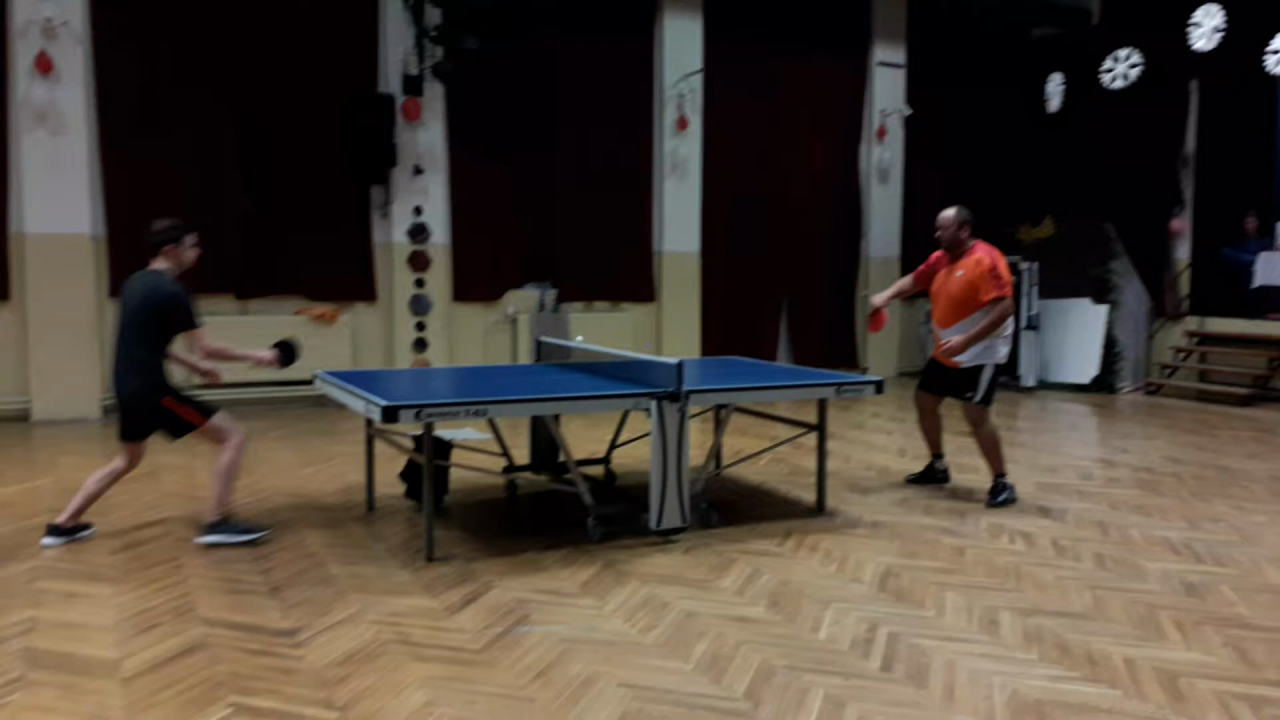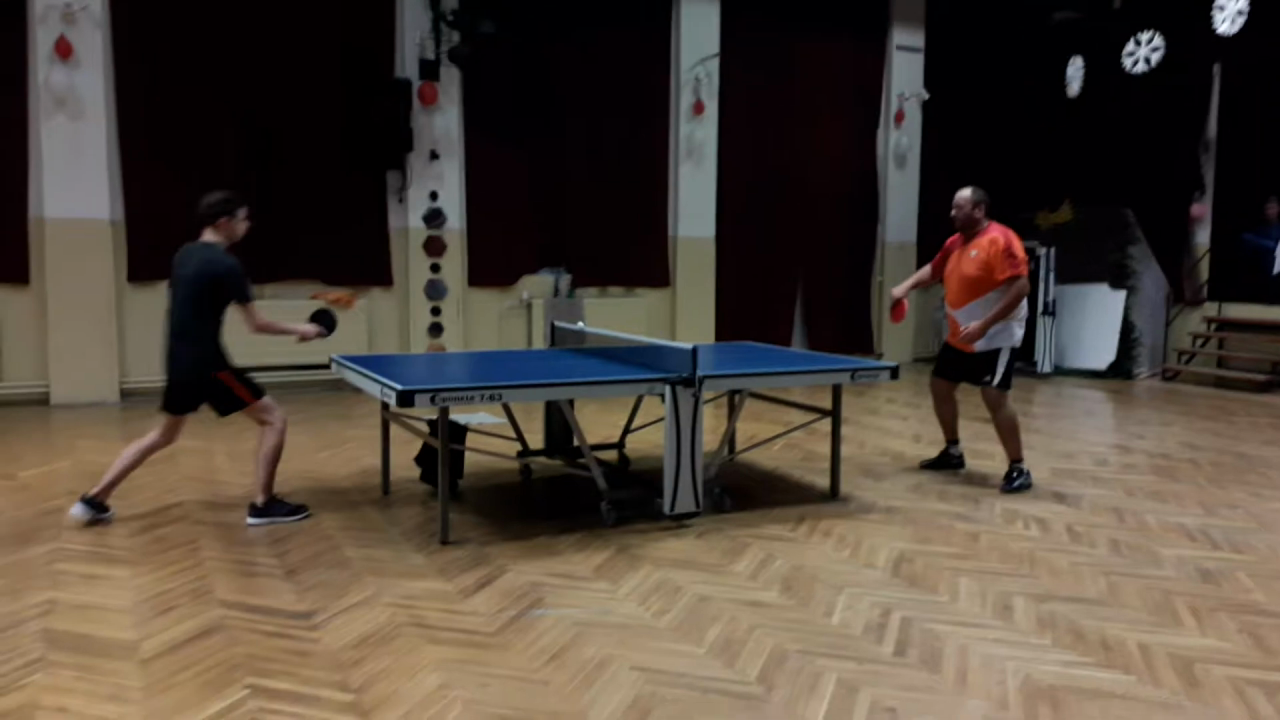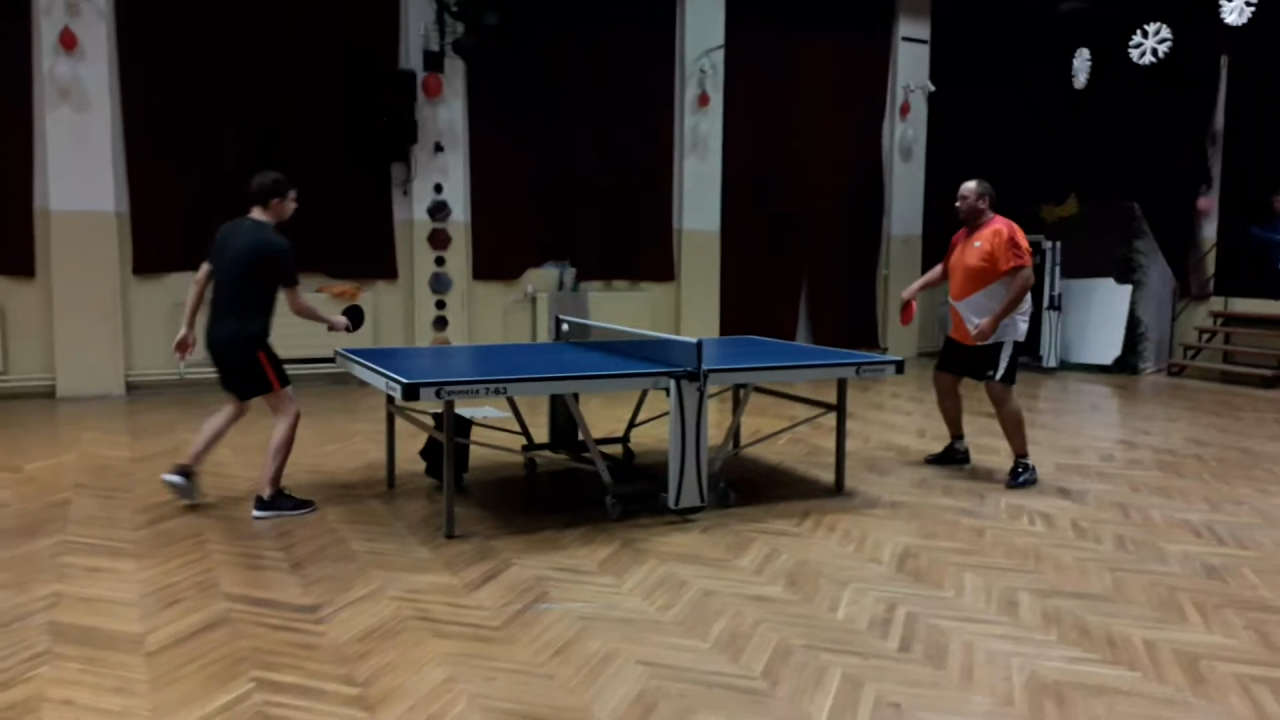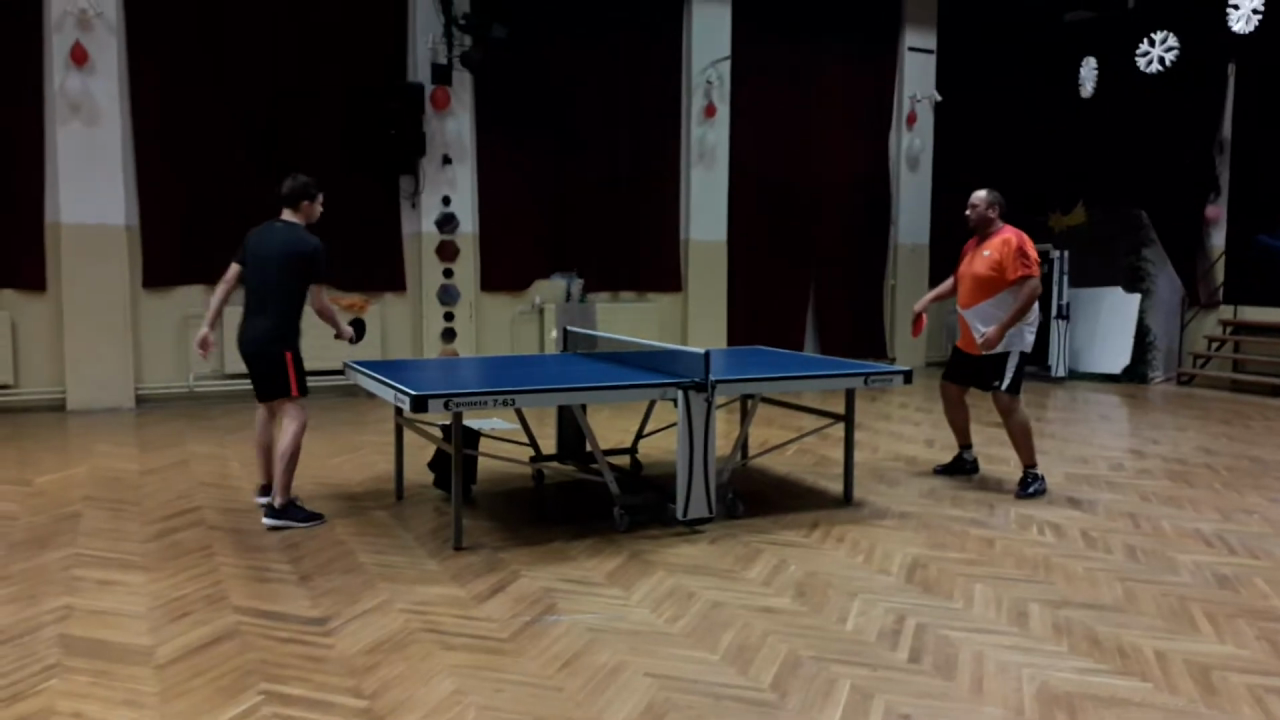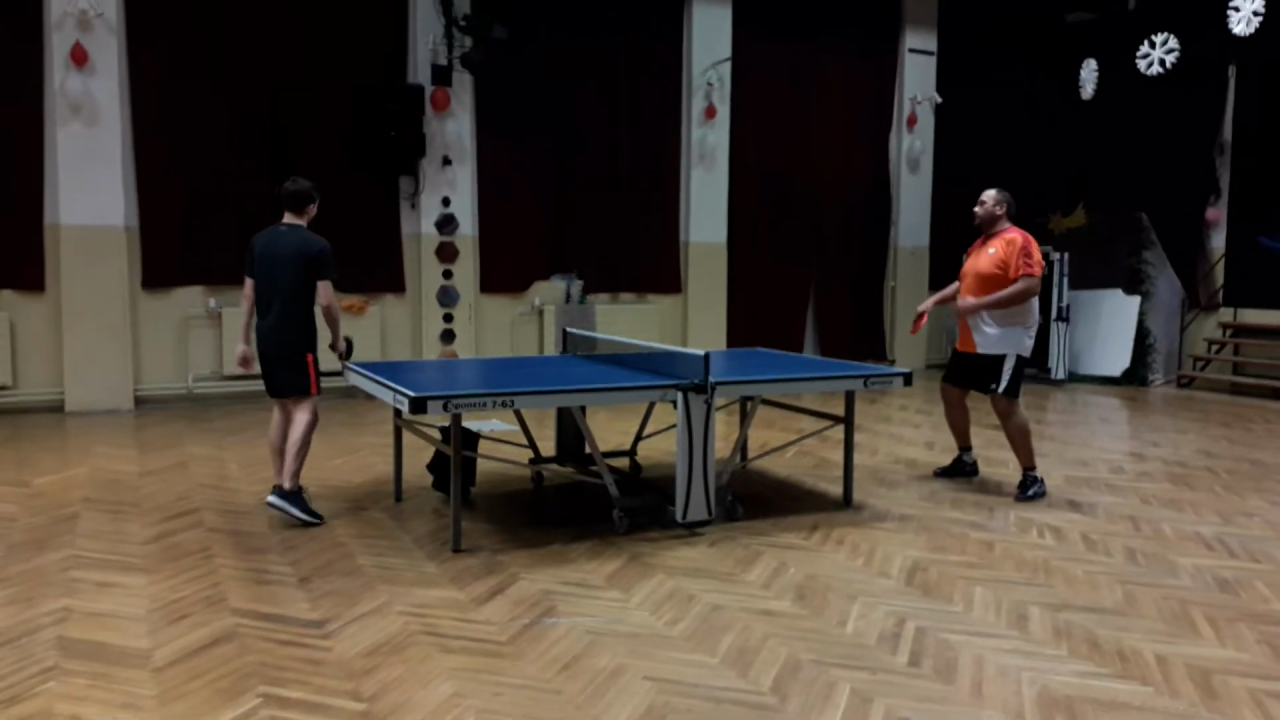
dt=0.2s
person 1, frame 1
left shoulder: (135, 283)
right shoulder: (171, 293)
right elbow: (205, 348)
left wrist: (192, 364)
right wrist: (254, 356)
left hip: (128, 389)
right hip: (152, 391)
left knee: (127, 459)
right knee: (232, 437)
left ankle: (63, 525)
right ankle: (216, 523)
person 1, frame 2
left shoulder: (184, 255)
right shoulder: (226, 266)
right elbow: (255, 323)
right wrist: (299, 329)
left hip: (179, 364)
right hip: (207, 365)
left knee: (164, 433)
right knee: (273, 420)
left ankle: (93, 499)
right ankle: (264, 505)
person 1, frame 3
left shoulder: (226, 231)
right shoulder: (275, 245)
left elbow: (199, 282)
right elbow: (296, 306)
left wrist: (187, 328)
right wrist: (333, 321)
left hip: (219, 337)
right hip: (247, 341)
left knee: (235, 407)
right knee: (287, 411)
left ankle: (184, 469)
right ankle: (268, 496)
person 1, frame 4
left shoulder: (255, 235)
right shoulder: (309, 245)
left elbow: (226, 283)
right elbow: (319, 304)
left wrist: (208, 326)
right wrist: (341, 329)
left hip: (249, 338)
right hip: (278, 341)
left knee: (267, 410)
right knee: (294, 417)
left ankle: (268, 486)
right ankle: (279, 505)
person 1, frame 5
left shoulder: (259, 241)
right shoulder: (317, 246)
left elbow: (248, 295)
right elbow: (326, 302)
left wrist: (244, 341)
right wrist: (337, 337)
left hip: (267, 341)
right hip: (299, 342)
left knee: (281, 410)
right knee: (305, 414)
left ankle: (283, 484)
right ankle: (286, 488)
person 2, frame 1
left shoulder: (987, 261)
right shoulder: (940, 259)
left elbow: (1005, 308)
right elbow: (915, 280)
left wrist: (966, 341)
right wrist: (887, 295)
left hip: (981, 352)
right hip: (947, 352)
left knee: (975, 412)
right knee: (924, 399)
left ankle: (1003, 483)
right ankle: (938, 466)
person 2, frame 2
left shoulder: (1001, 240)
right shoulder: (955, 242)
left elbow: (1020, 287)
right elbow: (933, 270)
left wrist: (985, 324)
right wrist: (906, 286)
left hip: (996, 336)
right hip: (960, 337)
left knee: (994, 397)
right knee: (940, 386)
left ankle: (1018, 469)
right ankle: (953, 452)
person 2, frame 3
left shoulder: (1004, 232)
right shoulder: (962, 236)
left elbow: (1025, 278)
right elbow: (945, 268)
left wrist: (994, 320)
right wrist: (916, 287)
left hip: (1000, 332)
right hip: (962, 330)
left knee: (999, 391)
right knee: (943, 380)
left ankle: (1024, 464)
right ankle: (958, 447)
person 2, frame 4
left shoulder: (1013, 241)
right shoulder: (973, 245)
left elbow: (1033, 288)
right elbow: (958, 280)
left wrist: (1000, 330)
right wrist: (928, 299)
left hip: (1007, 341)
right hip: (970, 340)
left knee: (1006, 401)
right knee: (950, 390)
left ankle: (1033, 474)
right ankle: (966, 457)
person 2, frame 5
left shoulder: (1019, 242)
right shoulder: (980, 244)
left elbow: (1029, 287)
right elbow: (969, 284)
left wrist: (981, 304)
right wrist: (934, 300)
left hip: (1006, 343)
right hip: (971, 342)
left knee: (1004, 404)
right knee: (950, 392)
left ankle: (1032, 477)
right ankle: (966, 460)
